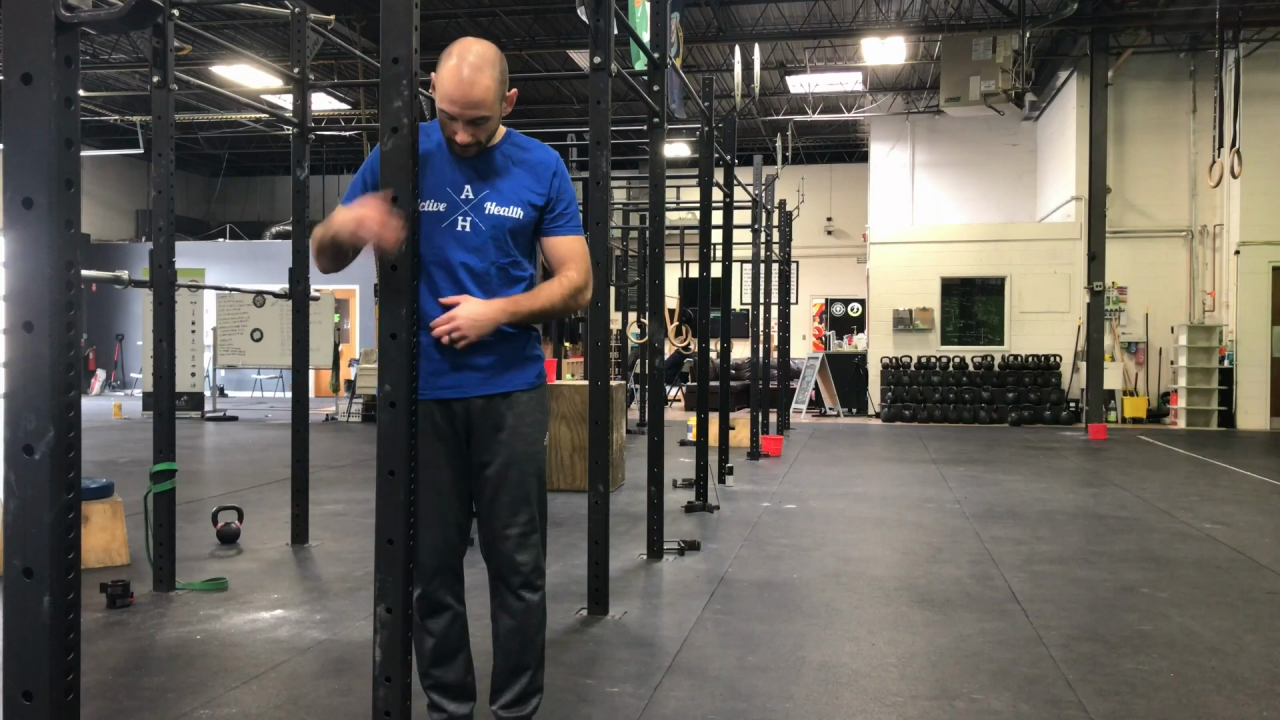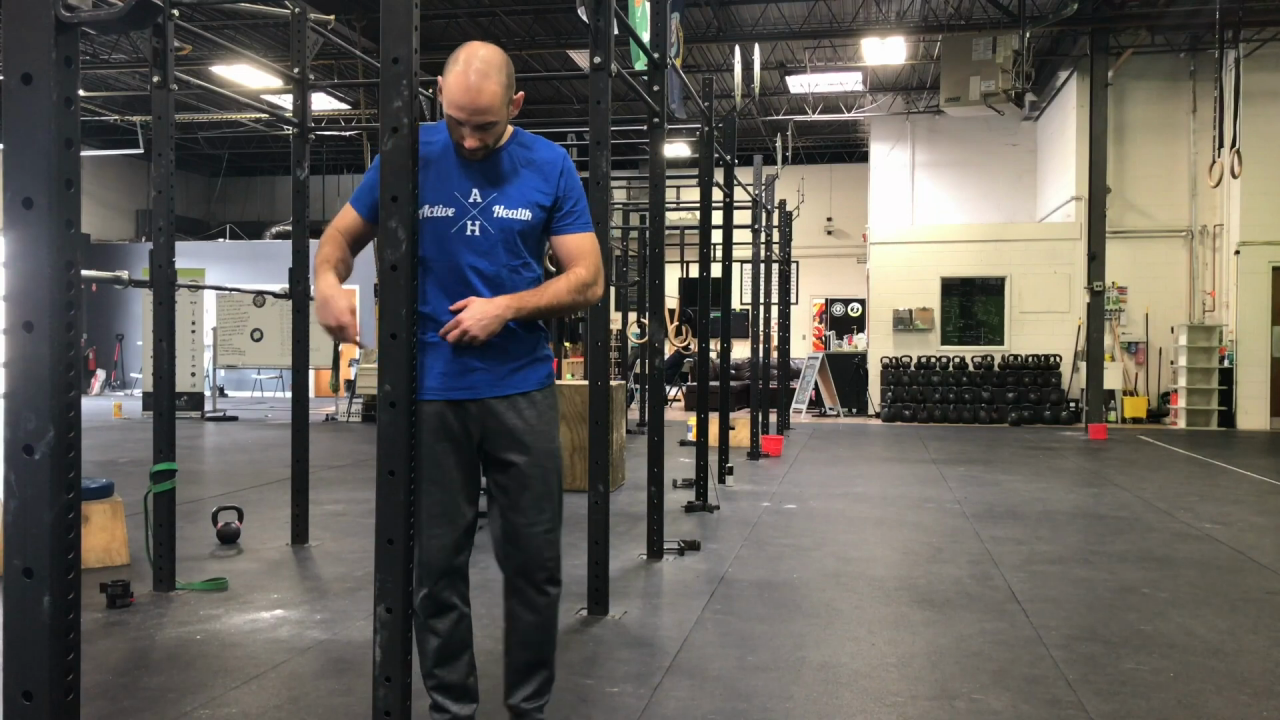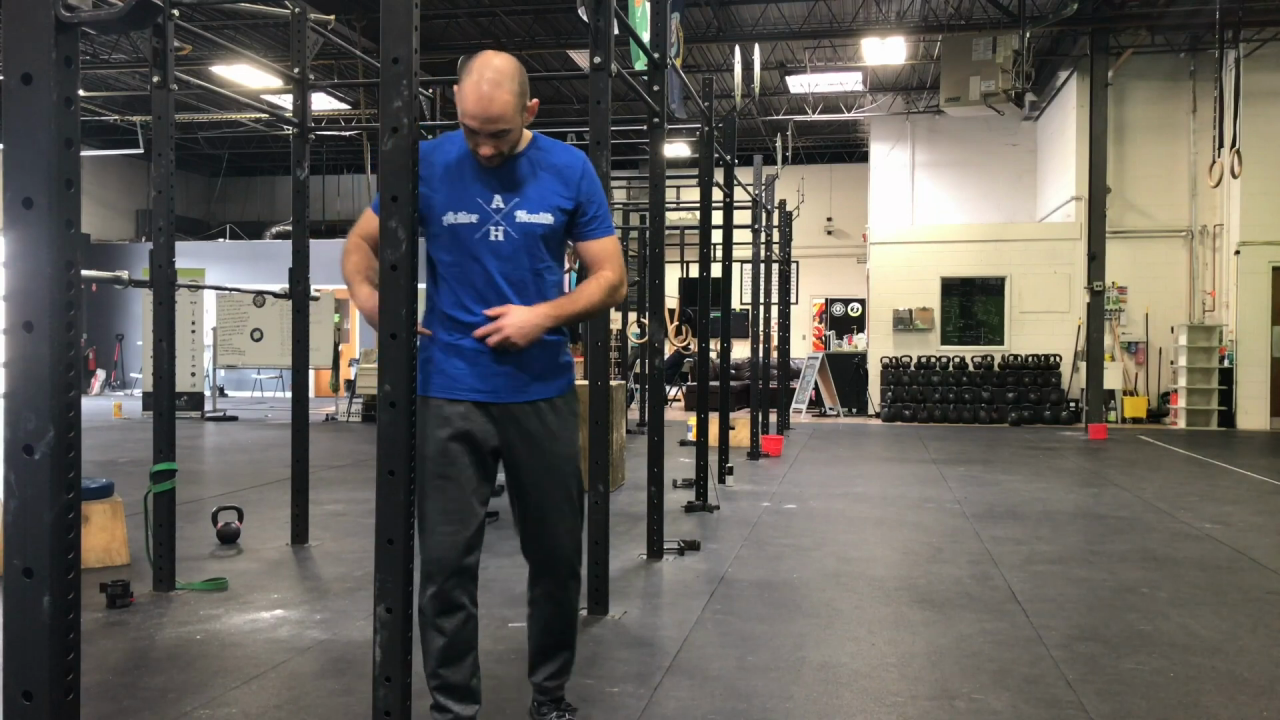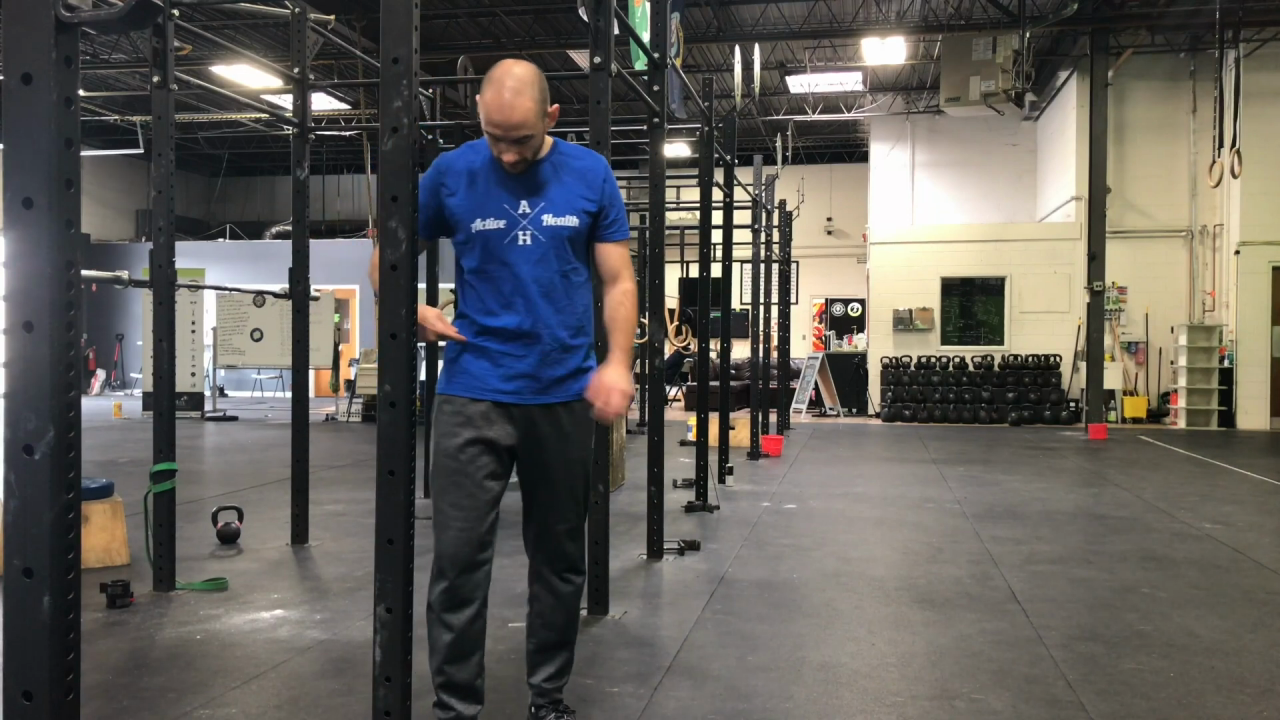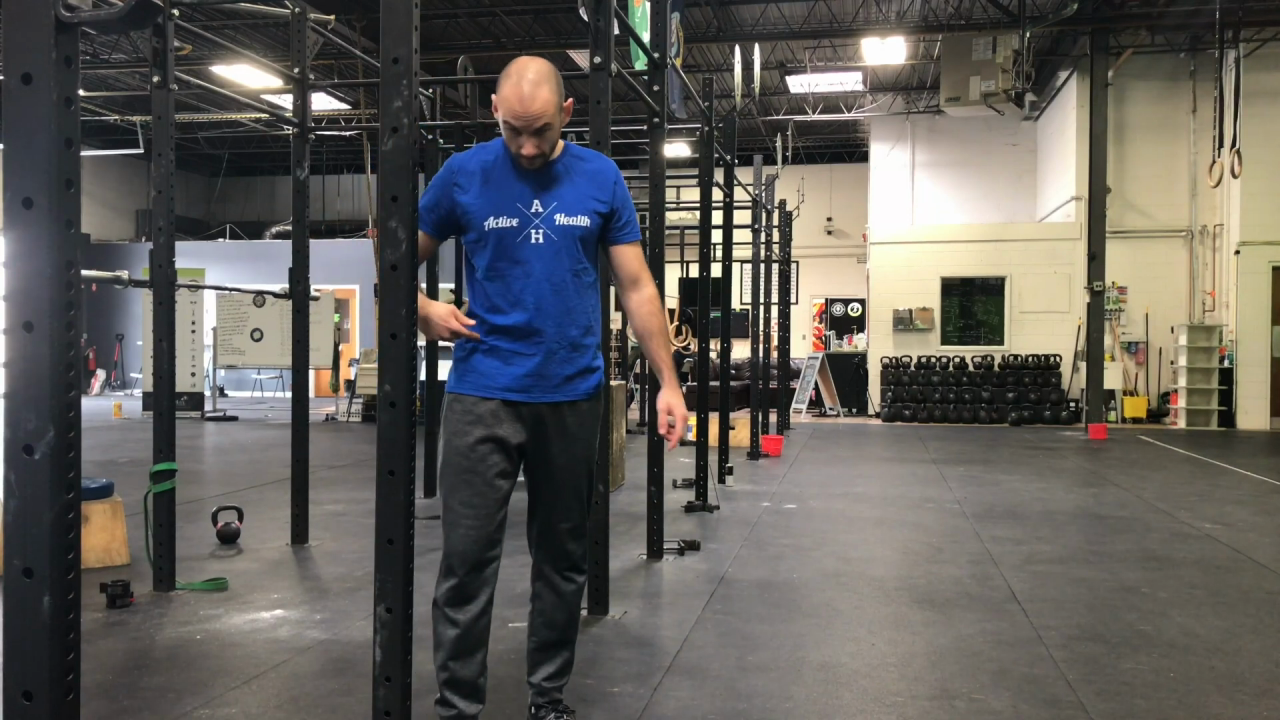
dt=0.4s
person 1, frame 1
left shoulder: (542, 167)
left elbow: (576, 281)
right elbow: (325, 259)
left wrist: (499, 311)
right wrist: (342, 225)
left hip: (509, 388)
right hip: (420, 389)
left knee: (516, 561)
right knee: (430, 562)
person 1, frame 2
left shoulder: (550, 166)
right shoulder: (407, 157)
left elbow: (587, 280)
right elbow: (341, 235)
left wrist: (506, 307)
right wrist: (327, 281)
left hip: (521, 388)
right hip: (430, 390)
left knee: (532, 560)
right knee: (436, 562)
person 1, frame 3
left shoulder: (569, 169)
right shoulder: (427, 164)
left elbow: (611, 278)
right elbow: (361, 242)
left wrist: (544, 315)
right wrist: (367, 298)
left hip: (541, 392)
right hip: (447, 393)
left knee: (555, 554)
right knee: (446, 563)
person 1, frame 4
left shoulder: (591, 174)
right shoulder: (451, 174)
left elbow: (618, 280)
right elbow: (388, 254)
left wrist: (617, 363)
right wrist: (409, 311)
left hip: (562, 395)
right hip: (473, 391)
left knee: (559, 556)
right knee: (459, 558)
person 1, frame 5
left shoulder: (602, 178)
right shoulder: (462, 175)
left elbow: (636, 285)
left wrist: (668, 381)
right wrist: (422, 309)
left hip: (572, 394)
right hip: (482, 391)
left knee: (562, 555)
right knee: (468, 556)
